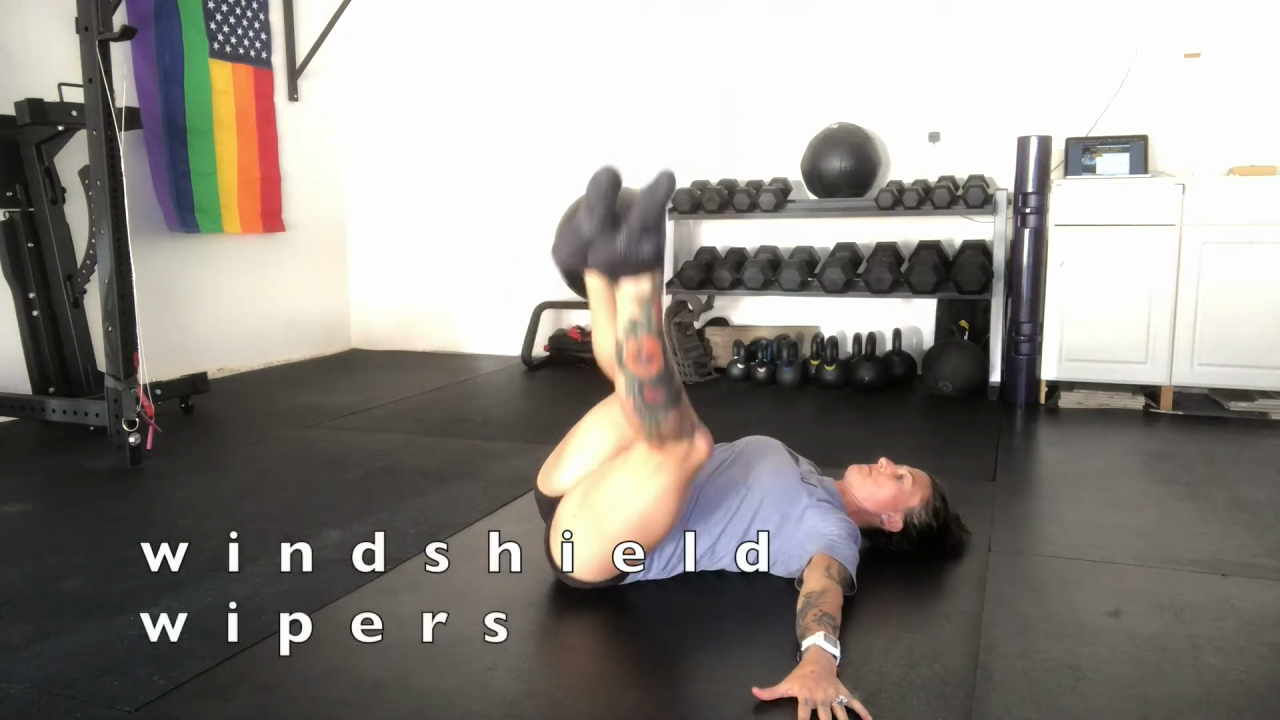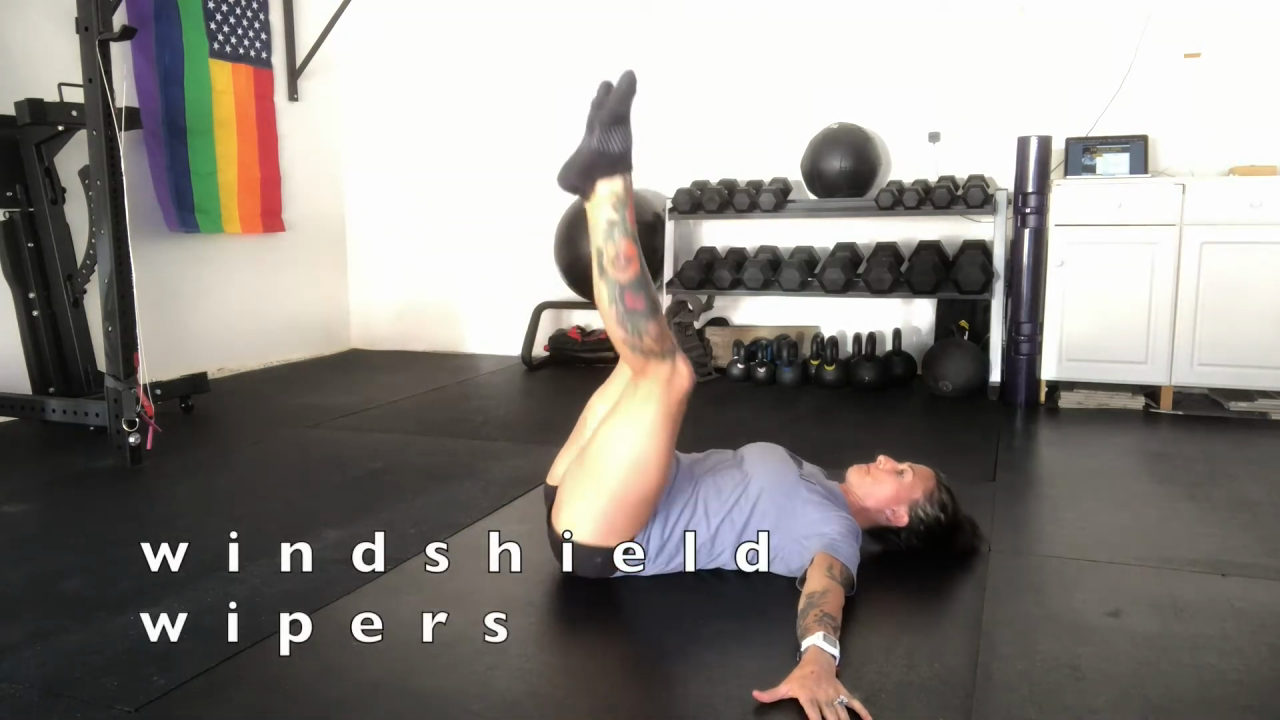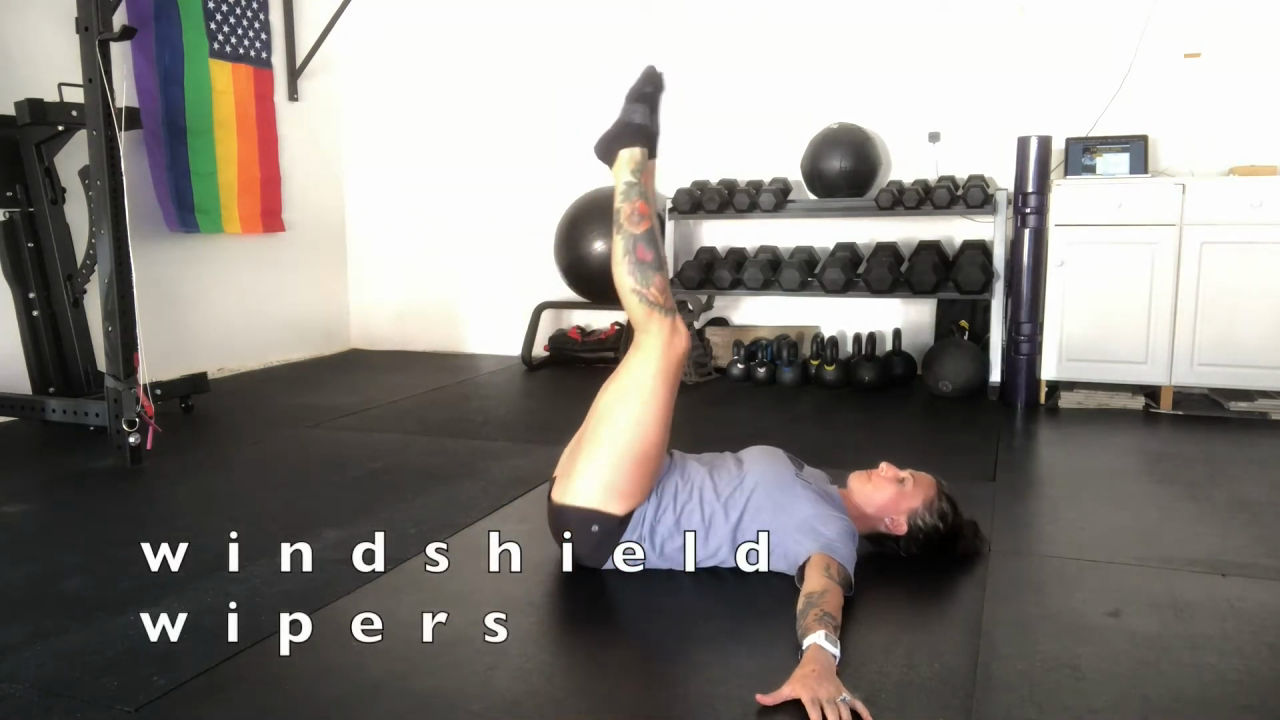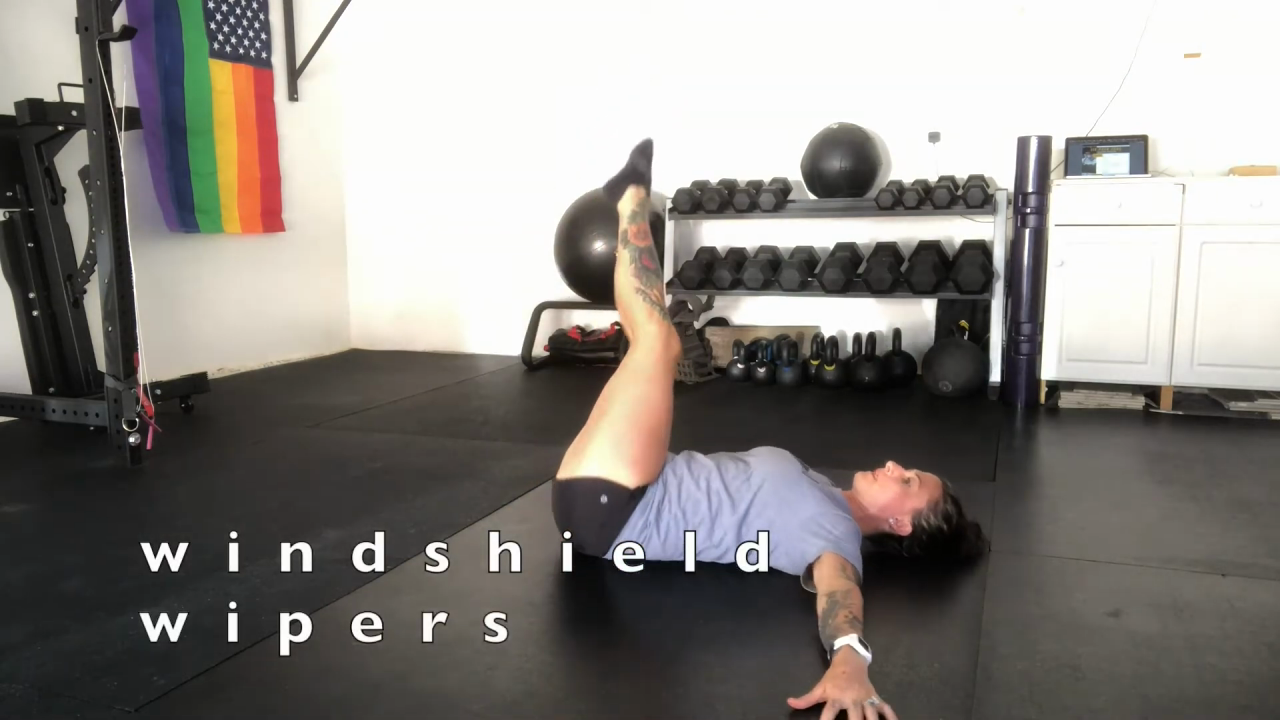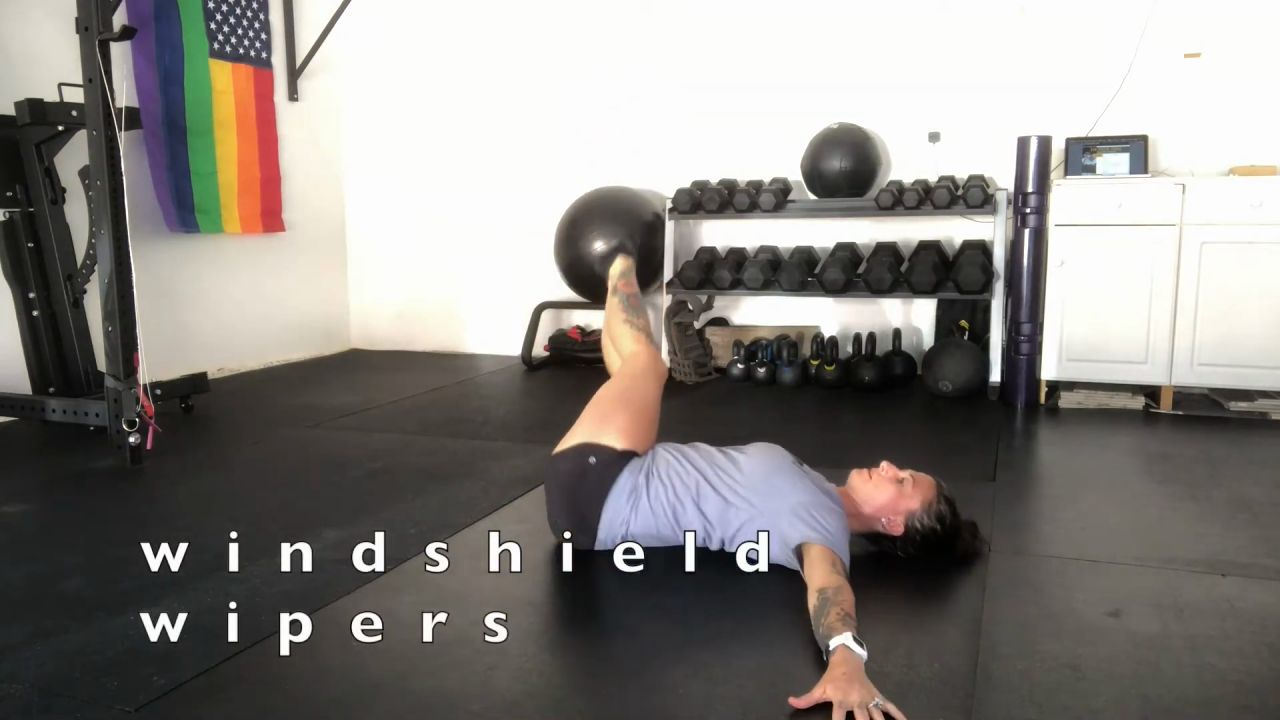
dt=0.3s
person 1, frame 1
left shoulder: (832, 532)
right shoulder: (801, 472)
left elbow: (821, 593)
left wrist: (817, 660)
left knee: (683, 439)
left ankle: (633, 264)
person 1, frame 2
left shoulder: (834, 531)
right shoulder: (813, 483)
left elbow: (825, 594)
left wrist: (817, 661)
left hip: (591, 537)
right hip: (577, 502)
left knee: (667, 371)
right knee: (648, 354)
left ankle: (609, 175)
person 1, frame 3
left shoulder: (832, 534)
right shoulder: (815, 486)
left elbow: (823, 593)
left wrist: (818, 659)
left hip: (599, 522)
right hip: (595, 510)
left knee: (665, 334)
person 1, frame 4
left shoulder: (837, 535)
right shoulder: (823, 495)
left elbow: (837, 589)
left wrist: (850, 659)
left hip: (603, 504)
right hip: (603, 505)
left knee: (656, 336)
person 1, frame 5
left shoulder: (825, 526)
right shoulder: (819, 494)
left elbow: (827, 582)
left wrist: (846, 656)
left hip: (592, 498)
left knee: (643, 362)
